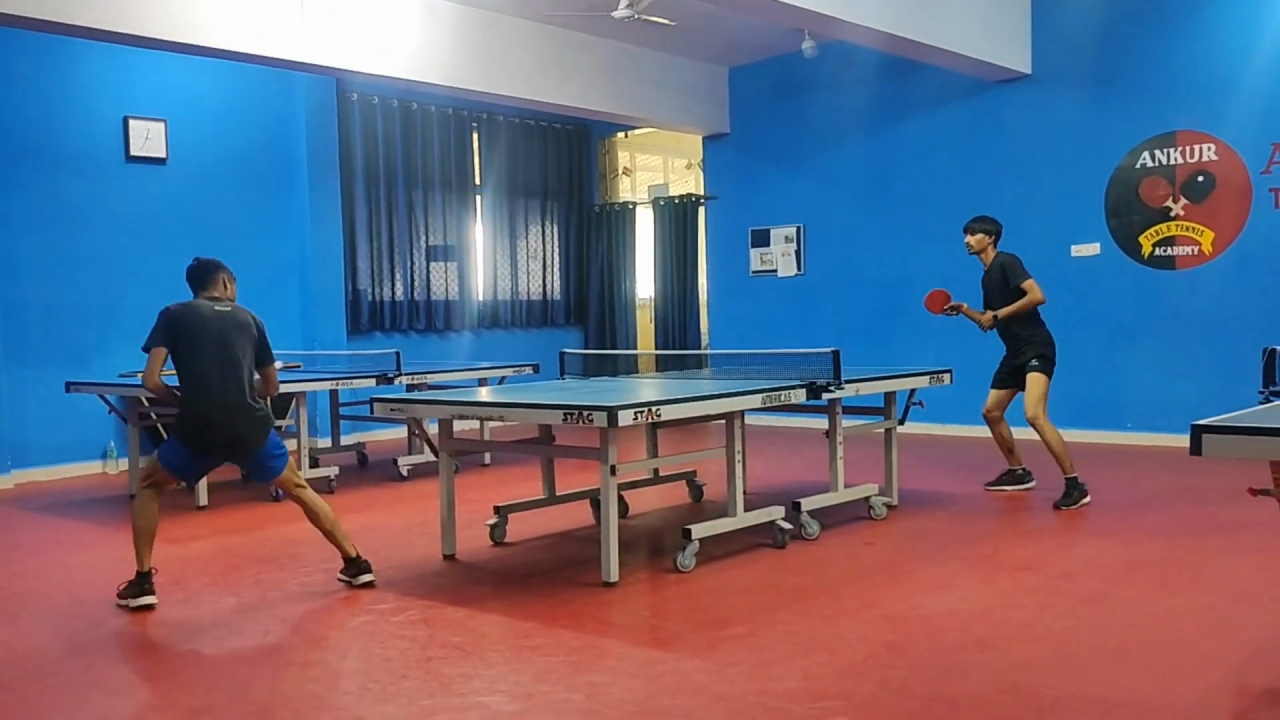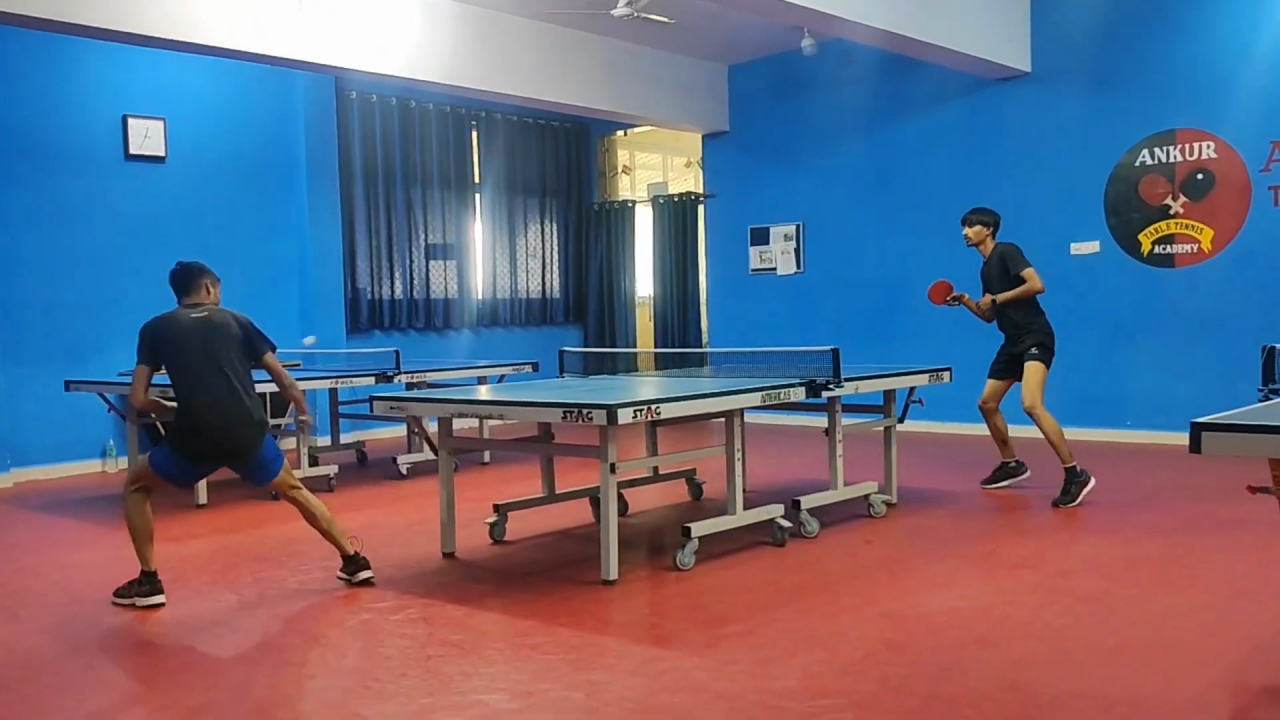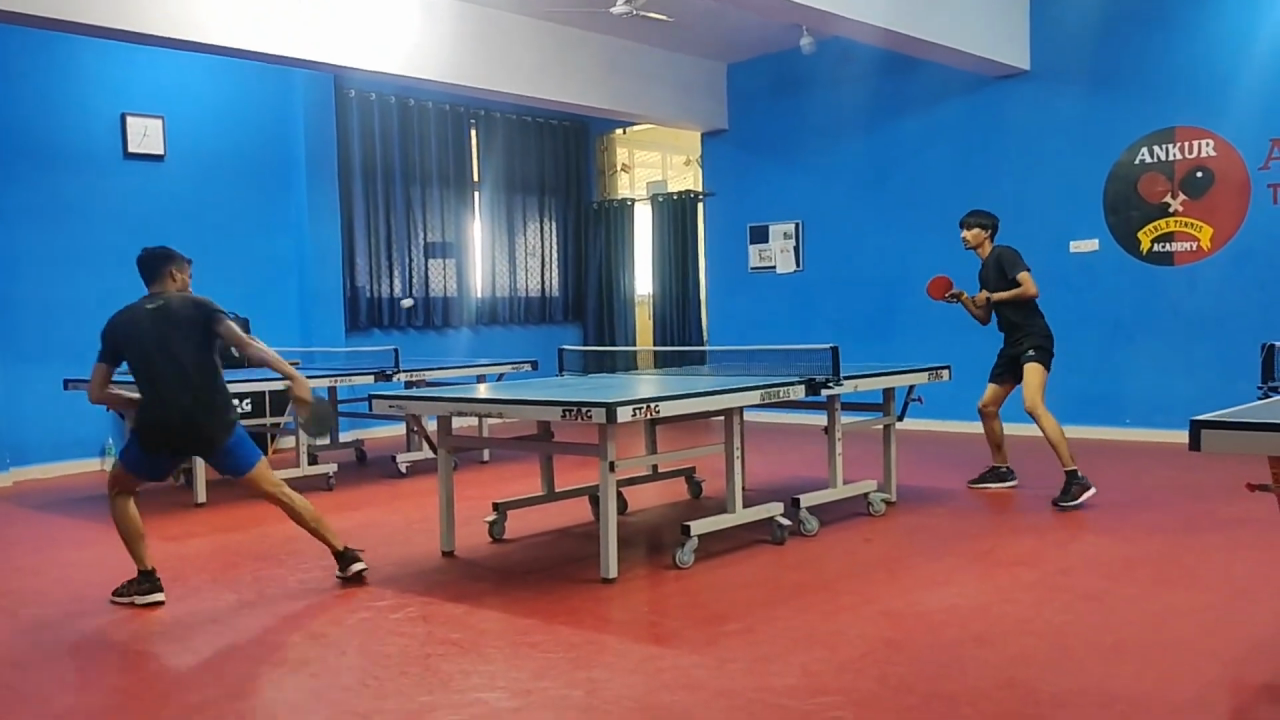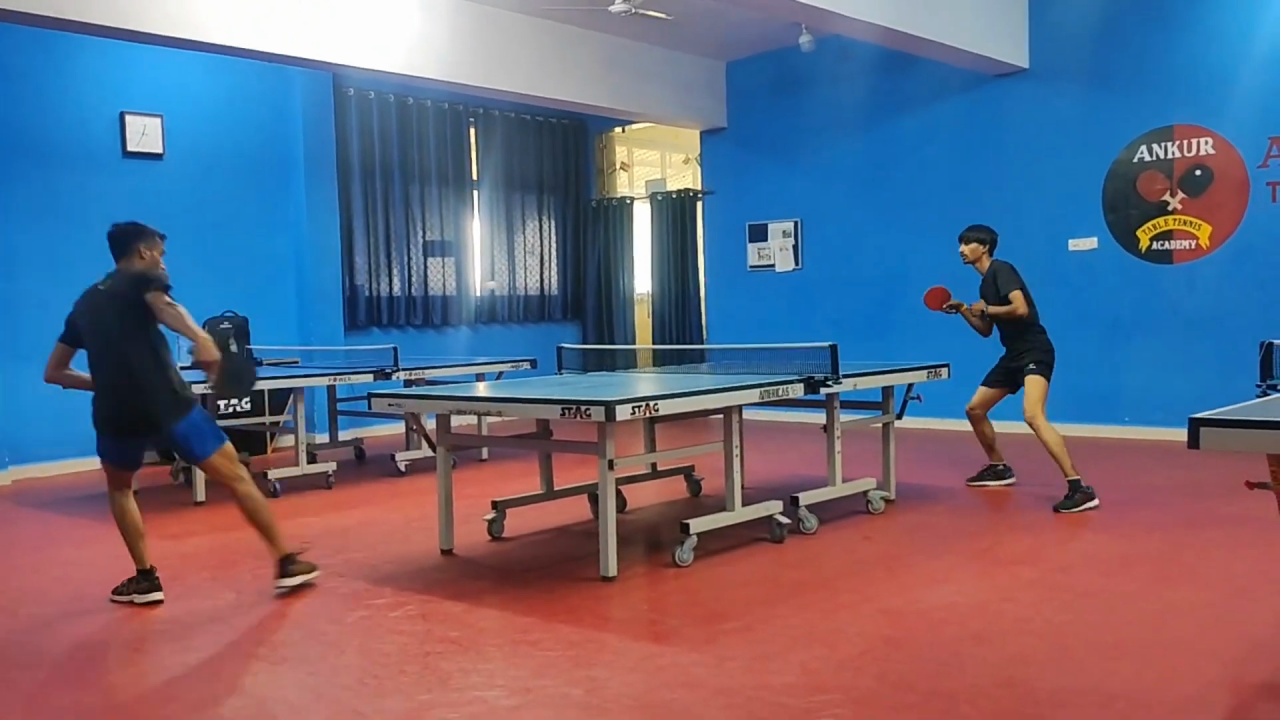
dt=0.1s
person 1, frame 1
left shoulder: (172, 315)
right shoulder: (249, 319)
left elbow: (151, 381)
right elbow: (272, 388)
left hip: (197, 428)
right hip: (253, 427)
left knee: (149, 487)
right knee: (298, 489)
left ankle: (142, 581)
right ankle: (355, 563)
person 1, frame 2
left shoulder: (156, 329)
right shoulder: (236, 321)
left elbow: (136, 396)
right elbow: (282, 374)
right wrist: (299, 402)
left hip: (192, 437)
right hip: (247, 433)
left knee: (136, 488)
right knee: (296, 492)
left ankle: (148, 582)
right ankle: (354, 561)
person 1, frame 3
left shoulder: (120, 323)
right shoulder: (198, 306)
left elbow: (96, 393)
right elbow: (243, 342)
right wrist: (294, 376)
left hip: (157, 430)
right hip: (215, 422)
left knee: (119, 489)
right knee: (276, 491)
left ankle: (146, 579)
right ankle: (345, 557)
person 1, frame 4
left shoulder: (86, 303)
right shoulder: (145, 278)
left elbow: (53, 372)
right elbow: (166, 308)
right wrist: (205, 343)
left hip: (114, 413)
right hip: (168, 403)
left knee: (118, 488)
right knee: (236, 480)
left ankle: (146, 577)
right ankle: (285, 561)
person 2, frame 1
left shoulder: (1007, 262)
right shoulder: (987, 277)
left elbow: (1038, 296)
right elbow: (990, 321)
left wrist: (998, 315)
right wrist: (963, 310)
left hip: (1037, 348)
right hip: (1015, 352)
left knee: (1035, 415)
right knee: (991, 412)
left ankle: (1074, 484)
right ankle: (1018, 471)
person 2, frame 2
left shoulder: (1007, 251)
right shoulder: (986, 269)
left elbow: (1037, 285)
right elbow: (989, 315)
left wrist: (997, 298)
right wrist: (965, 300)
left hip: (1035, 337)
right hip: (1013, 342)
left knee: (1032, 404)
right knee: (987, 403)
left ankle: (1075, 475)
right ankle: (1012, 465)
person 2, frame 3
left shoulder: (1005, 254)
right shoulder: (984, 271)
left elbow: (1031, 290)
right elbow: (984, 317)
left wrist: (992, 297)
right wrist: (964, 299)
left hip: (1034, 340)
right hip: (1012, 345)
left knee: (1033, 406)
right knee: (987, 407)
left ankle: (1075, 478)
right ankle: (1001, 469)
person 2, frame 4
left shoulder: (1002, 270)
right shoulder: (987, 281)
left elbow: (1022, 309)
right elbow: (985, 329)
left wrist: (981, 311)
right wrist: (964, 310)
left hip: (1035, 352)
right hip: (1014, 356)
left knee: (1034, 417)
right knee: (975, 409)
left ankle: (1079, 487)
right ankle: (999, 468)
